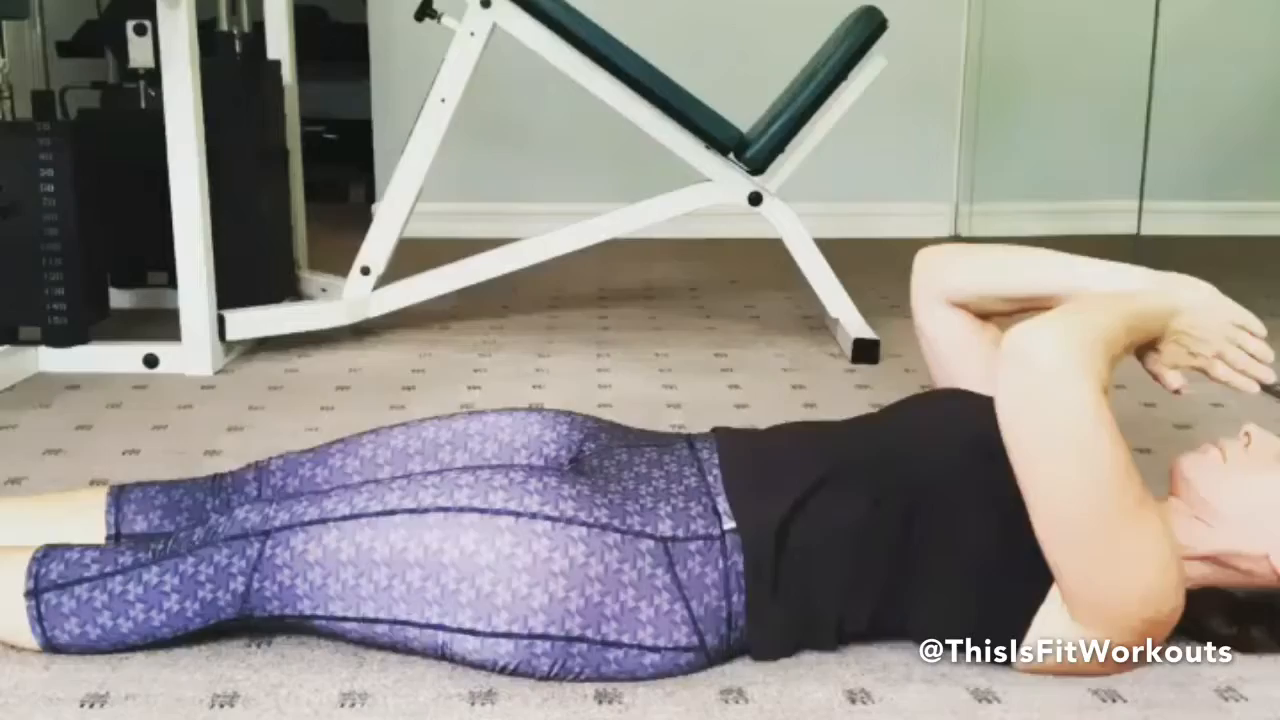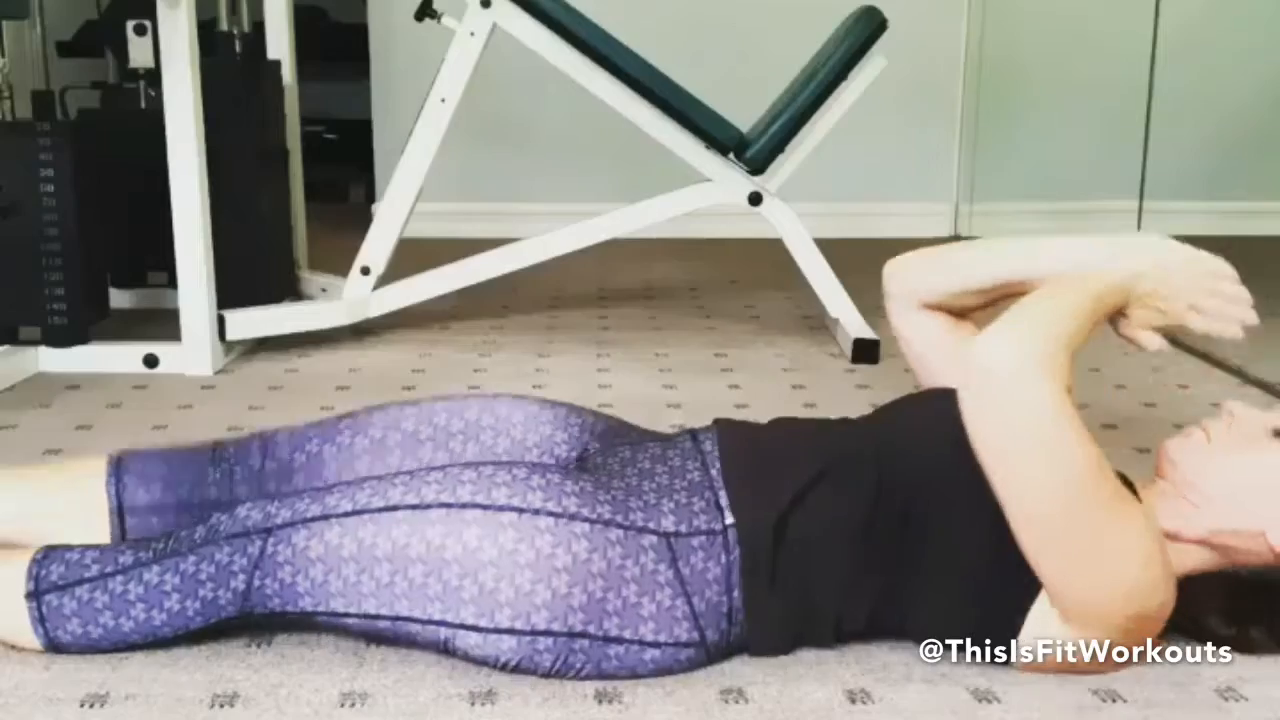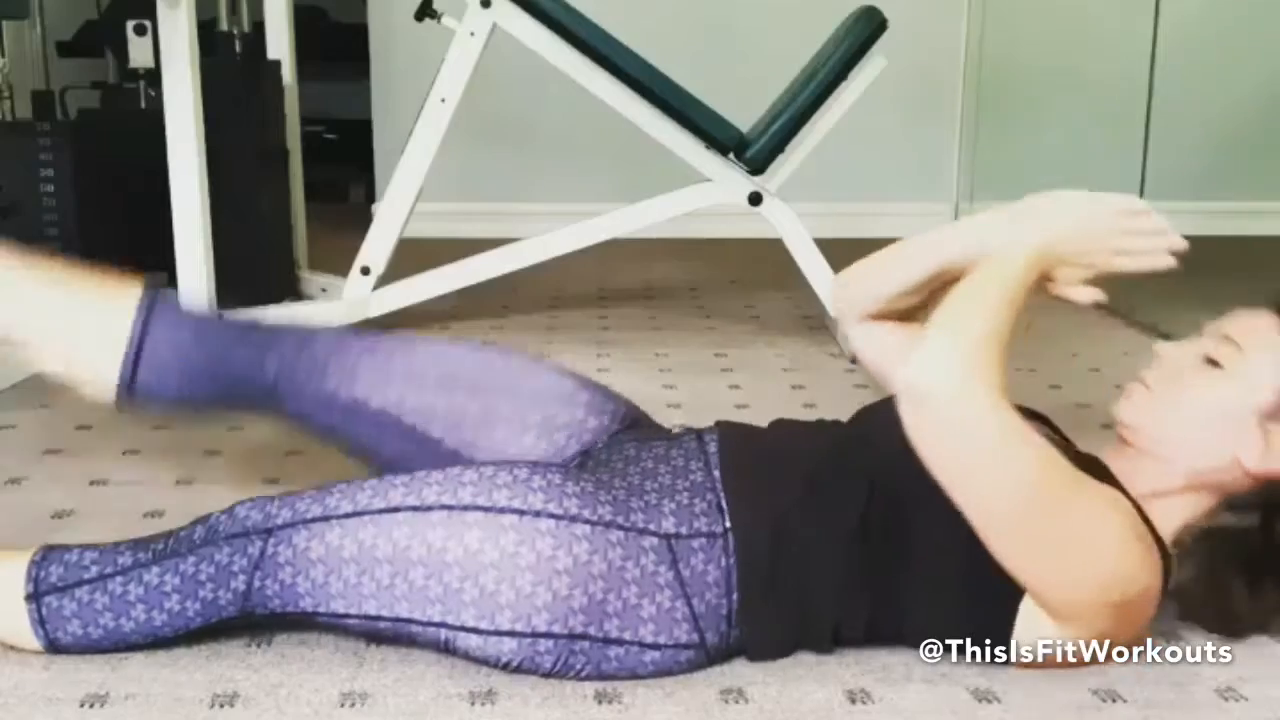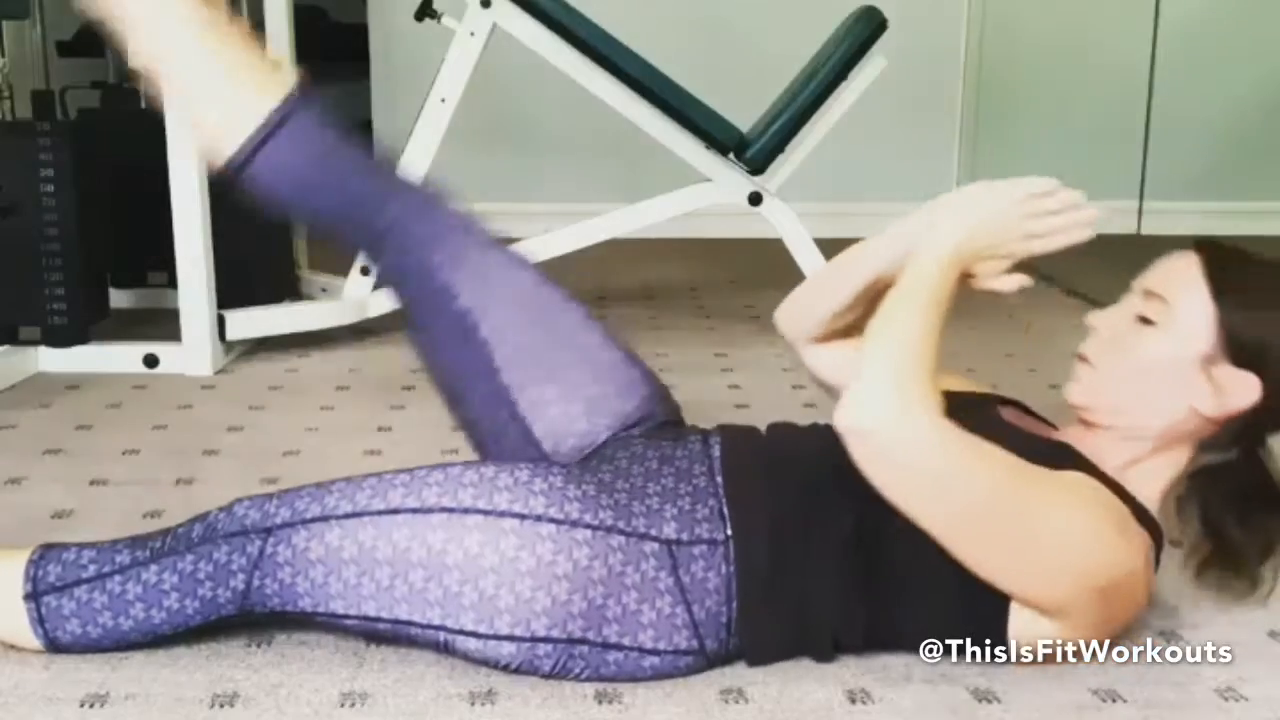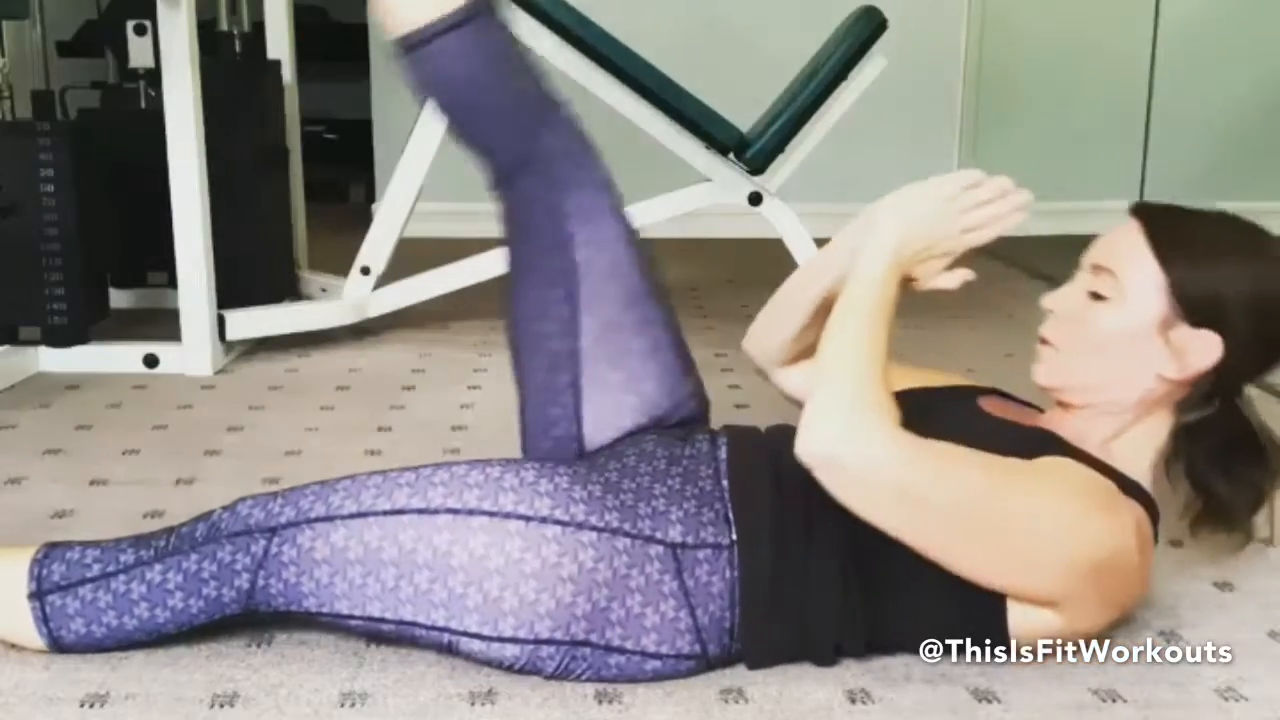
dt=0.2s
person 1, frame 1
left shoulder: (1127, 587)
right shoulder: (1071, 494)
left elbow: (1048, 360)
right elbow: (940, 275)
left wrist: (1146, 309)
right wrist: (1142, 287)
left hip: (673, 570)
right hip: (656, 473)
left knee: (250, 561)
right knee: (244, 496)
person 1, frame 2
left shoulder: (1119, 582)
right shoulder: (1062, 492)
left elbow: (1008, 375)
right elbow: (915, 289)
left wrist: (1107, 281)
right wrist: (1109, 259)
left hip: (675, 568)
right hip: (661, 470)
left knee: (254, 552)
right knee: (246, 474)
person 1, frame 3
left shoulder: (1102, 569)
right shoulder: (1043, 470)
left elbow: (931, 392)
right elbow: (862, 301)
left wrist: (1033, 255)
right wrist: (1015, 233)
left hip: (670, 579)
right hip: (671, 473)
left knee: (263, 551)
right knee: (271, 359)
person 1, frame 4
left shoulder: (1097, 553)
right shoulder: (1035, 447)
left elbow: (880, 426)
right elbow: (815, 329)
left wrist: (944, 250)
right wrist: (937, 234)
left hip: (664, 574)
right hip: (658, 468)
left knee: (254, 546)
right knee: (380, 208)
person 1, frame 5
left shoulder: (1093, 537)
right shoulder: (1037, 431)
left elbow: (846, 448)
right elbow: (782, 350)
left wrist: (885, 258)
right wrist: (874, 241)
left hip: (666, 578)
right hip: (663, 469)
left knee: (255, 547)
right knee: (540, 164)
